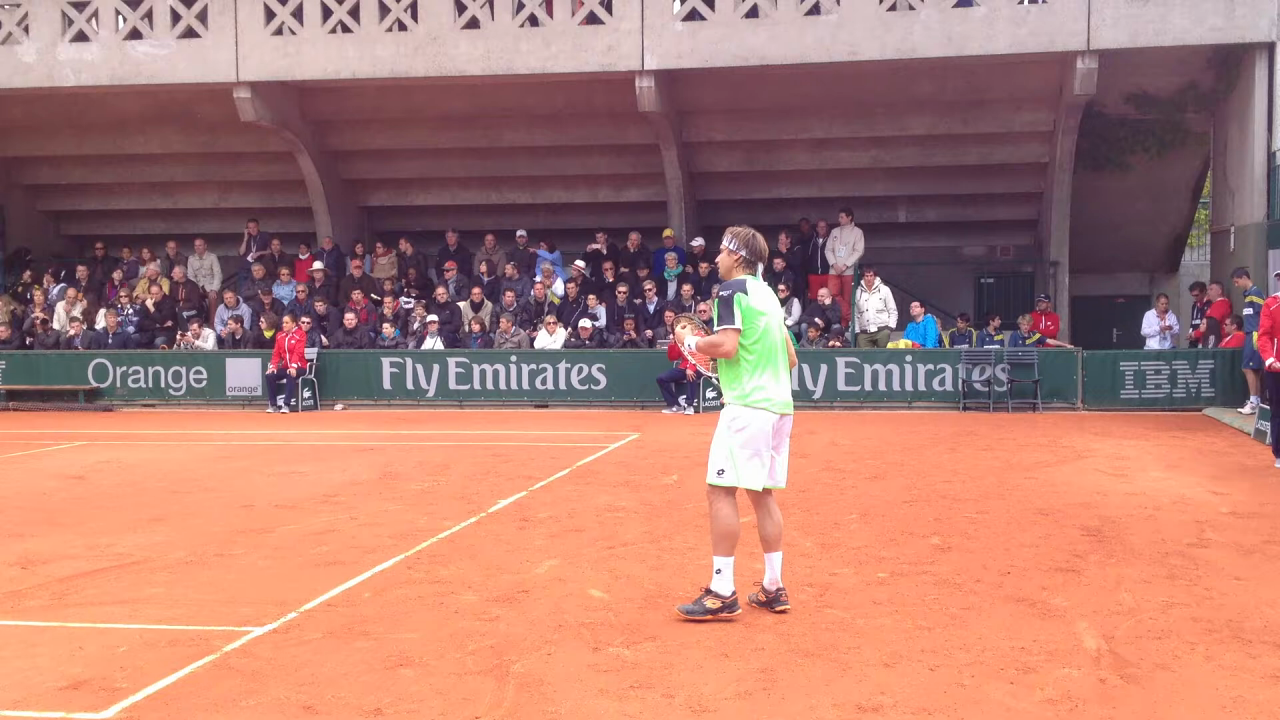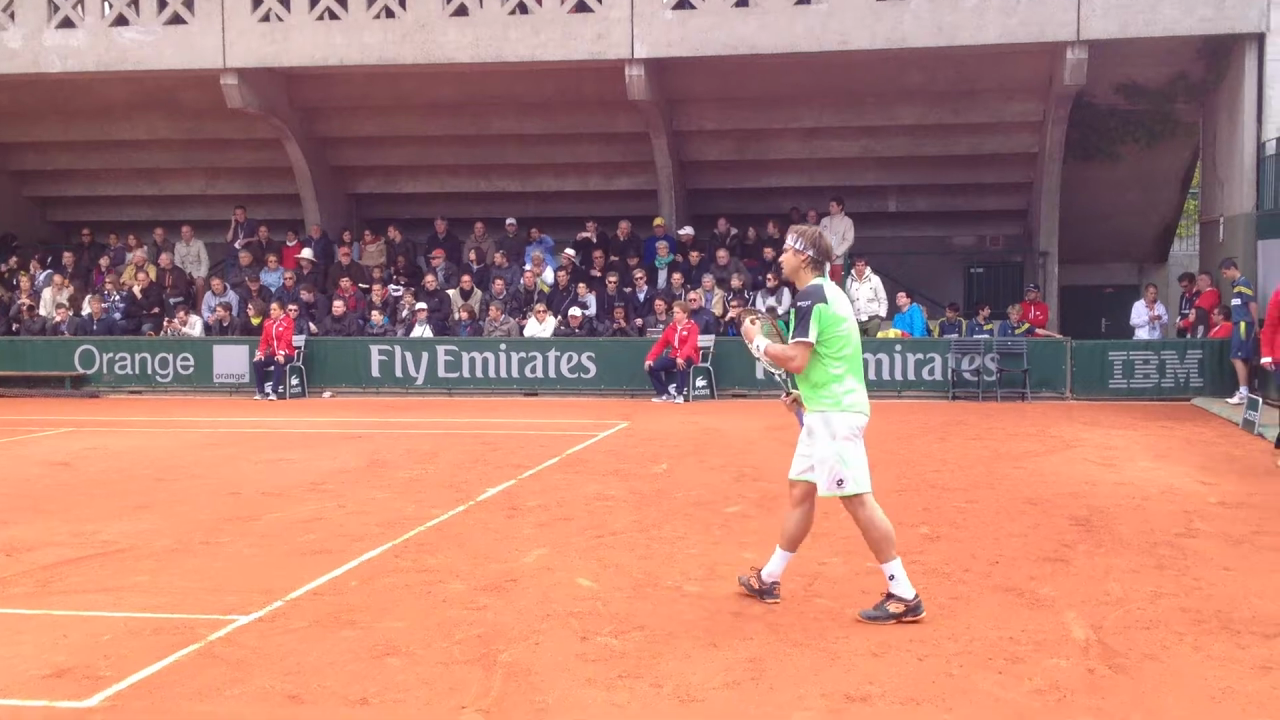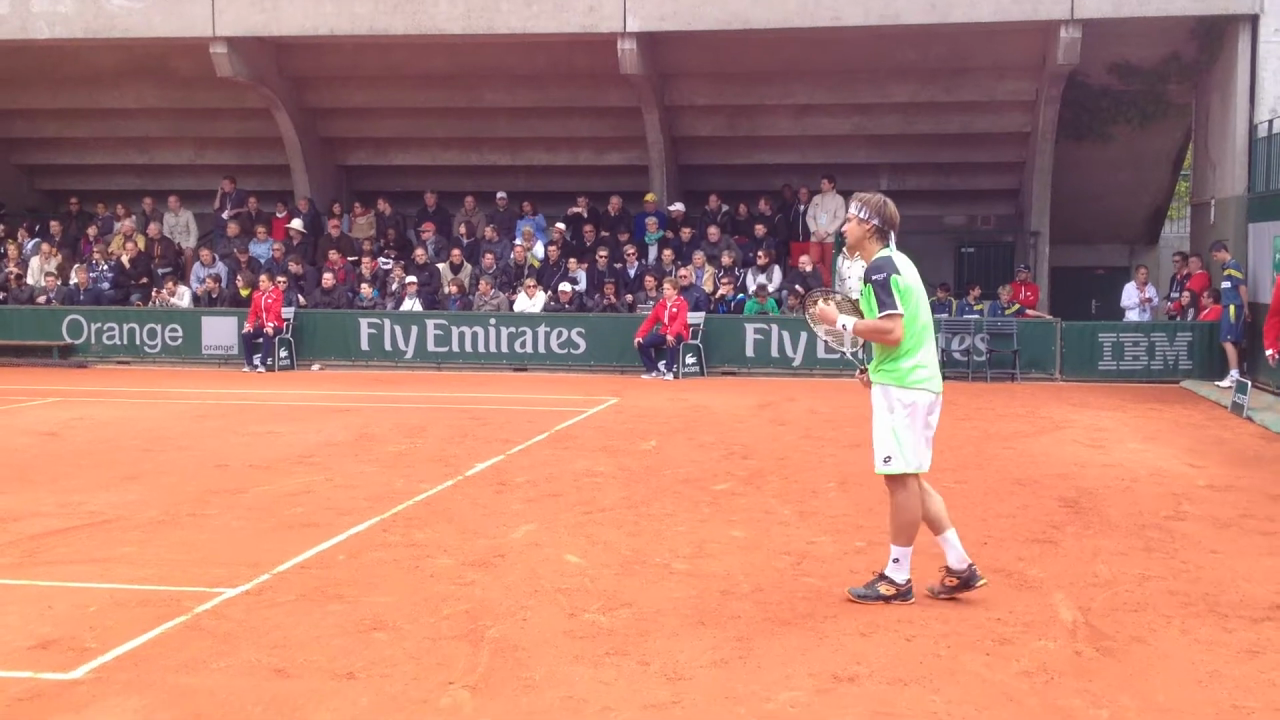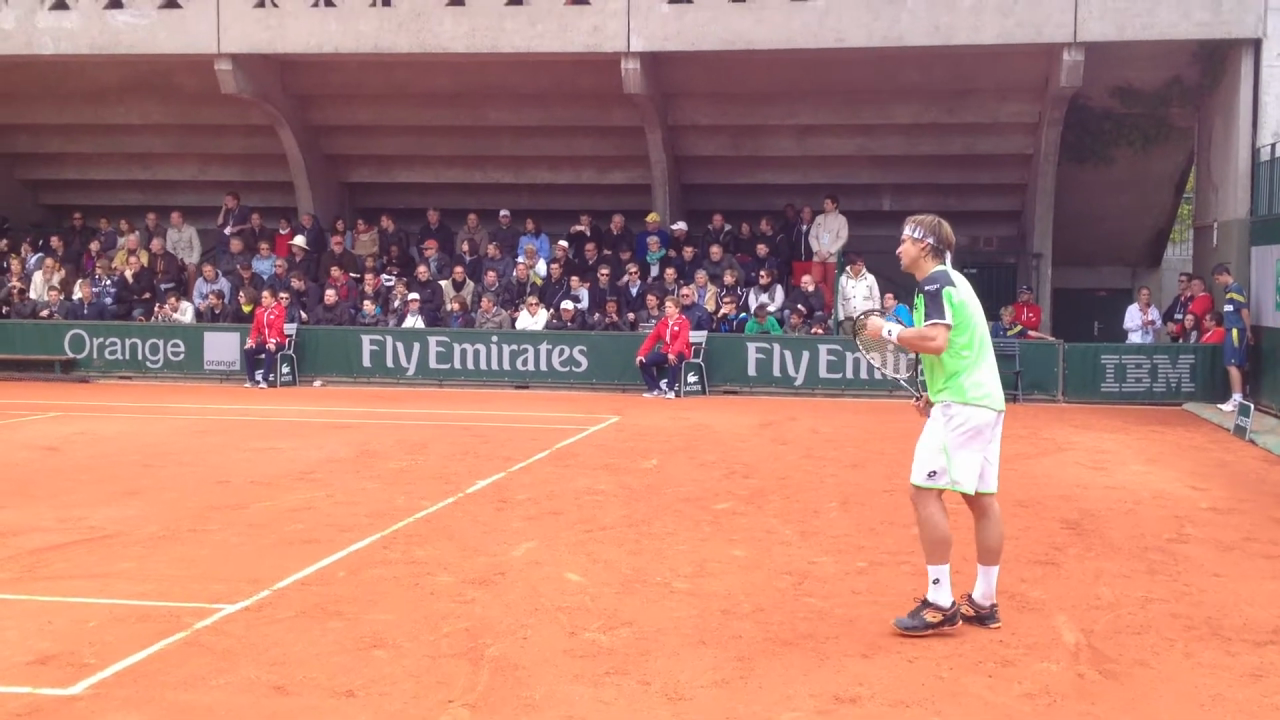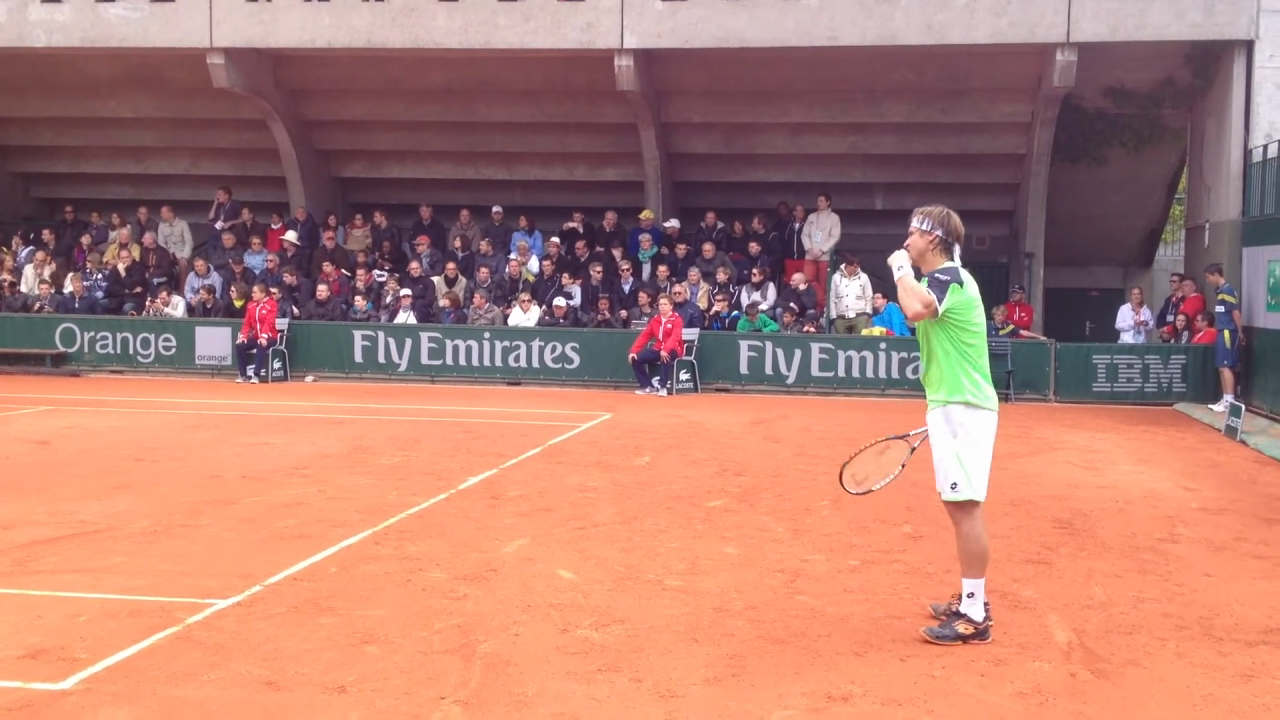
dt=0.4s
person 1, frame 1
left shoulder: (732, 289)
right shoulder: (767, 293)
left elbow: (726, 346)
right elbow: (789, 358)
left wrist: (689, 341)
left hip: (749, 407)
right hip: (778, 404)
left knee: (722, 493)
right knee: (762, 495)
left ankle: (722, 592)
right ankle: (773, 586)
person 1, frame 2
left shoulder: (809, 297)
right shoulder: (827, 292)
left elbow: (795, 359)
left wrist: (758, 342)
right wrist: (804, 393)
left hip: (835, 412)
right hip: (828, 410)
left knee: (856, 500)
right knee: (801, 492)
left ankle: (903, 595)
right ankle: (769, 578)
person 1, frame 3
left shoulder: (880, 268)
right shoulder: (896, 262)
left elbow: (892, 332)
left wrist: (840, 321)
right wrist: (877, 369)
left hip: (902, 386)
right hip: (919, 382)
left knee: (901, 479)
right knee: (909, 479)
left ankle: (897, 578)
right ankle: (960, 566)
person 1, frame 4
left shoulder: (935, 282)
right shoulder: (950, 280)
left elbow: (935, 341)
left wrist: (888, 330)
right wrist: (936, 395)
left hip: (961, 405)
right hip: (984, 401)
left knee: (926, 493)
right knee: (982, 499)
left ankle: (939, 602)
right ankle: (984, 601)
person 1, frame 5
left shoulder: (948, 278)
right shoulder: (945, 280)
left elbow: (914, 310)
left wrist: (900, 267)
left hip: (962, 409)
right hip: (950, 407)
left knee: (964, 506)
right knee: (959, 506)
left ankle: (974, 616)
right ankle: (972, 599)
